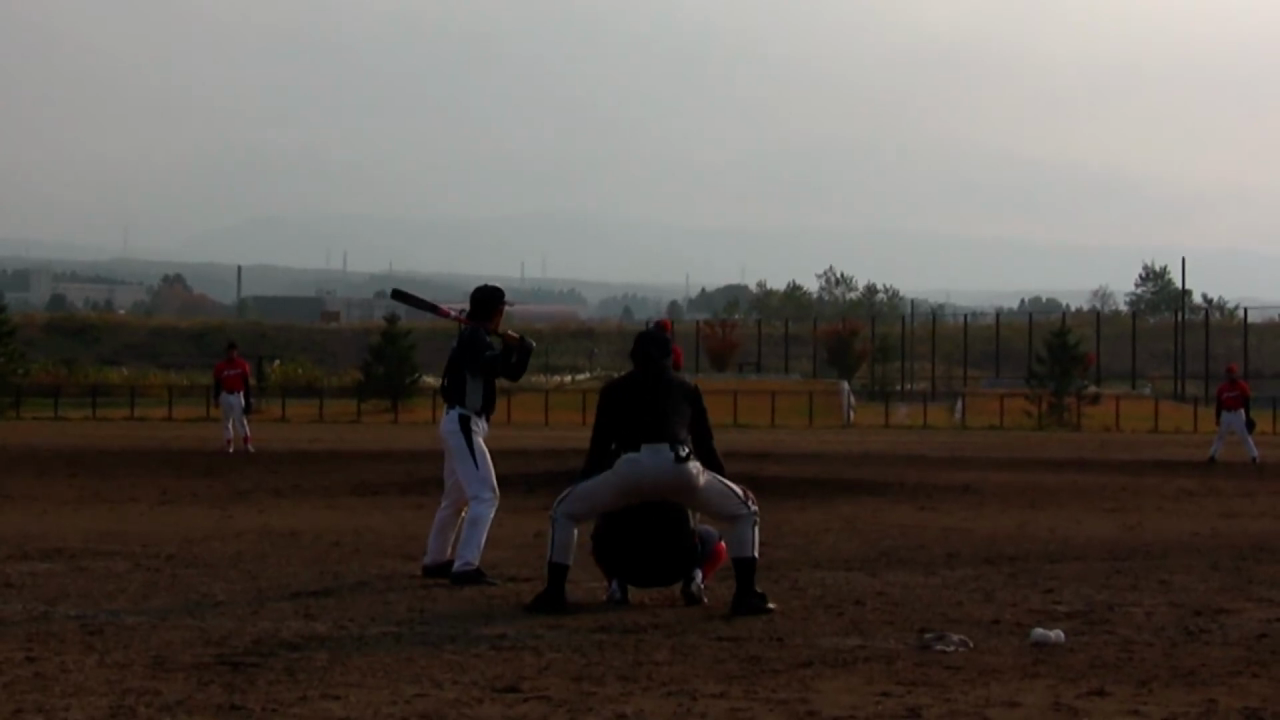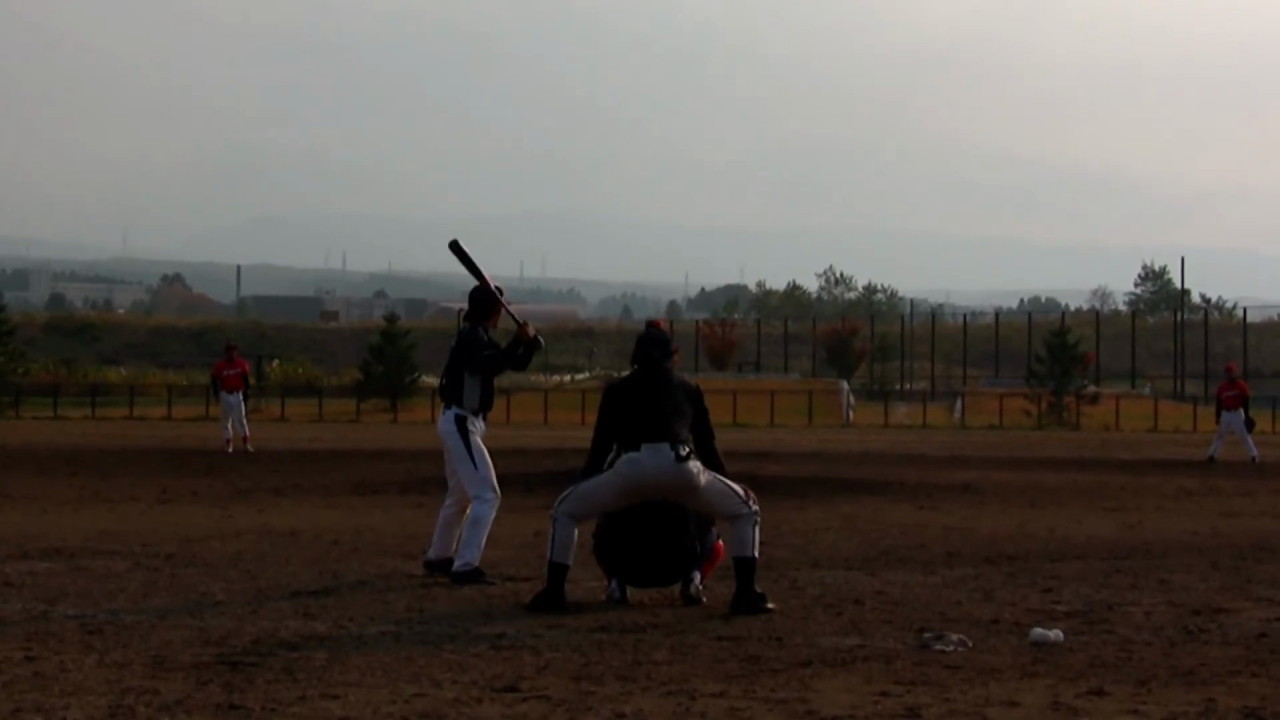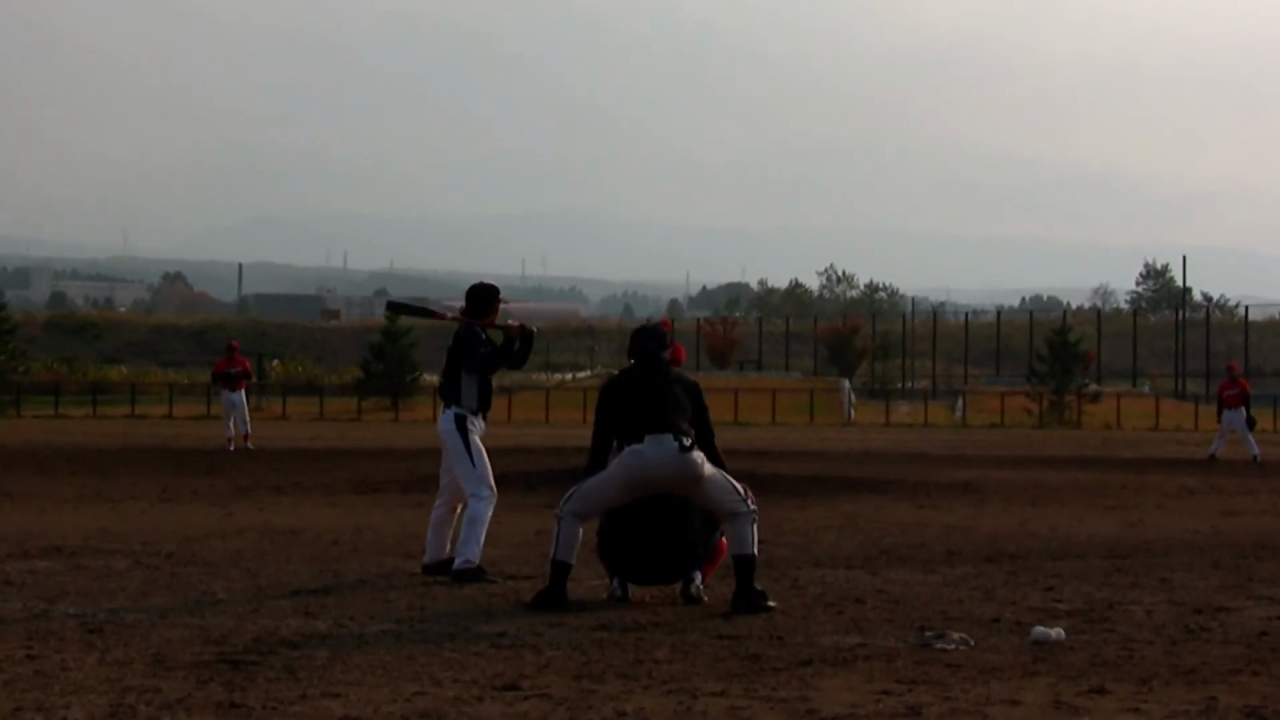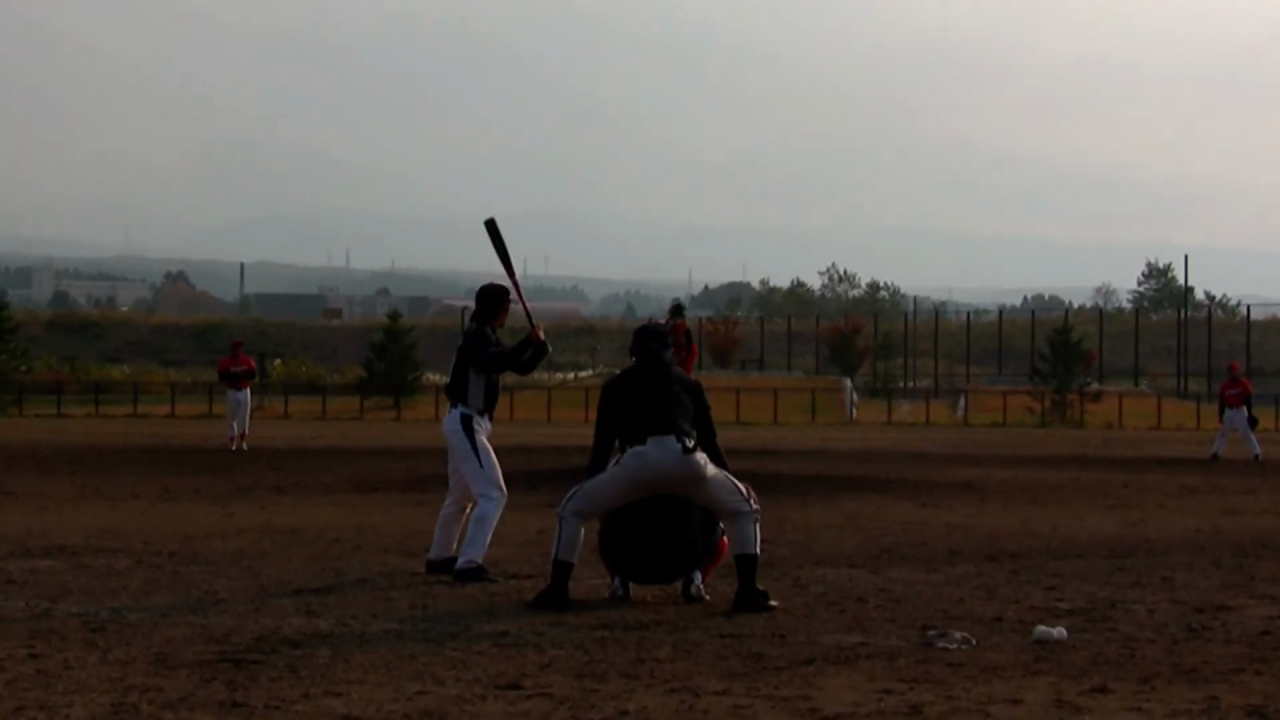
dt=0.5s
person 1, frame 1
left shoulder: (476, 338)
right shoulder: (474, 338)
left elbow: (513, 373)
right elbow: (493, 368)
left wrist: (520, 346)
right wrist: (510, 346)
left hip: (460, 423)
right hip: (463, 424)
left knee: (456, 497)
right knee: (485, 495)
left ankle: (435, 560)
right ankle: (465, 567)
person 1, frame 2
left shoulder: (479, 337)
right shoulder: (471, 335)
left elbow: (516, 365)
right elbow: (491, 366)
left wrist: (528, 343)
right wrist: (518, 341)
left hip: (460, 422)
right hip: (461, 423)
left knee: (460, 495)
right knee: (486, 495)
left ankle: (438, 557)
right ankle: (464, 567)
person 1, frame 3
left shoulder: (478, 337)
right shoulder: (468, 335)
left elbow: (514, 363)
right elbow: (486, 365)
left wrist: (524, 337)
right wrist: (509, 339)
left hip: (459, 422)
right hip: (460, 422)
left knee: (452, 495)
right knee: (483, 493)
left ankle: (434, 559)
right ankle: (465, 565)
person 1, frame 4
left shoulder: (486, 337)
right shoulder: (478, 335)
left elbow: (521, 368)
right elbow: (497, 364)
left wrist: (539, 348)
right wrist: (528, 343)
left hip: (466, 422)
right hip: (466, 422)
left knee: (461, 495)
right knee: (492, 493)
left ankle: (439, 557)
right ankle: (467, 565)
person 2, frame 1
left shoulder: (615, 389)
right shoulder: (685, 388)
left elbow: (599, 446)
right elbow: (705, 444)
left wrist: (584, 485)
right wrist: (722, 481)
left hip: (630, 468)
right hip: (680, 467)
left knee: (564, 511)
right knee: (744, 509)
left ankle: (554, 593)
right ankle: (746, 595)
person 2, frame 2
left shoulder: (617, 390)
right shoulder: (688, 389)
left elbow: (600, 446)
right elbow: (707, 445)
left wrist: (584, 484)
right wrist: (726, 483)
left hip: (631, 469)
right hip: (681, 468)
left knee: (565, 511)
right knee: (745, 509)
left ankle: (553, 593)
right ankle: (746, 595)
person 2, frame 3
left shoulder: (615, 385)
right shoulder: (685, 383)
left elbow: (601, 444)
right elbow: (707, 439)
left wrist: (588, 484)
right wrist: (725, 477)
left hip: (635, 461)
right hip: (684, 458)
left knee: (571, 510)
right knee: (742, 508)
left ankle: (556, 591)
right ankle: (746, 592)
person 2, frame 4
left shoulder: (616, 385)
right shoulder: (688, 383)
left elbow: (603, 443)
right elbow: (708, 439)
left wrist: (590, 482)
right wrist: (727, 477)
left hip: (637, 462)
right hip: (686, 459)
left knee: (572, 509)
right knee: (744, 507)
left ankle: (557, 591)
right ankle: (748, 592)
